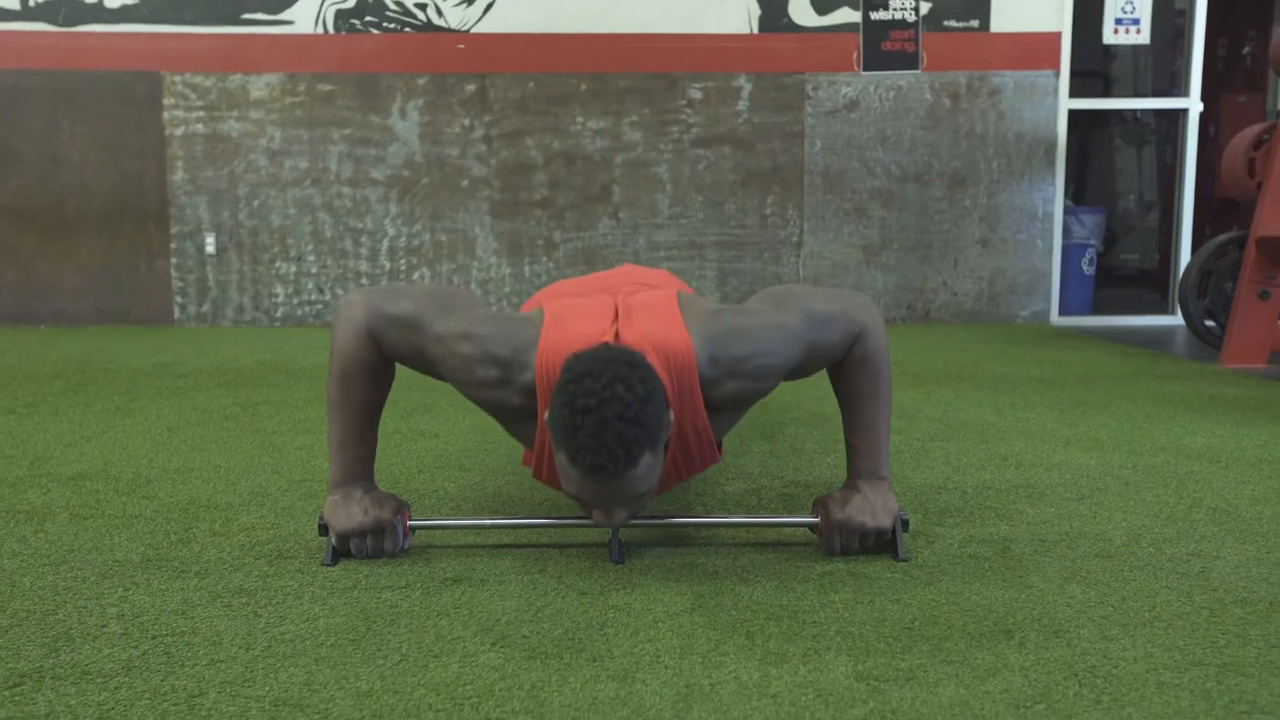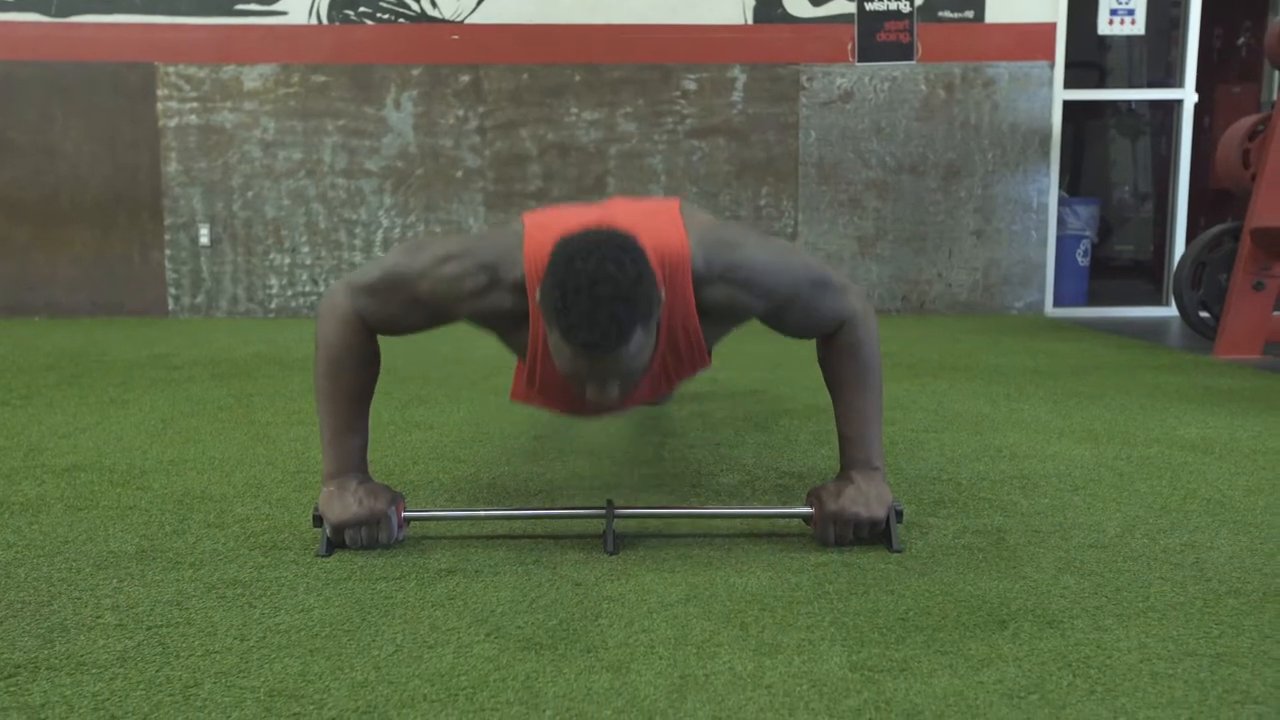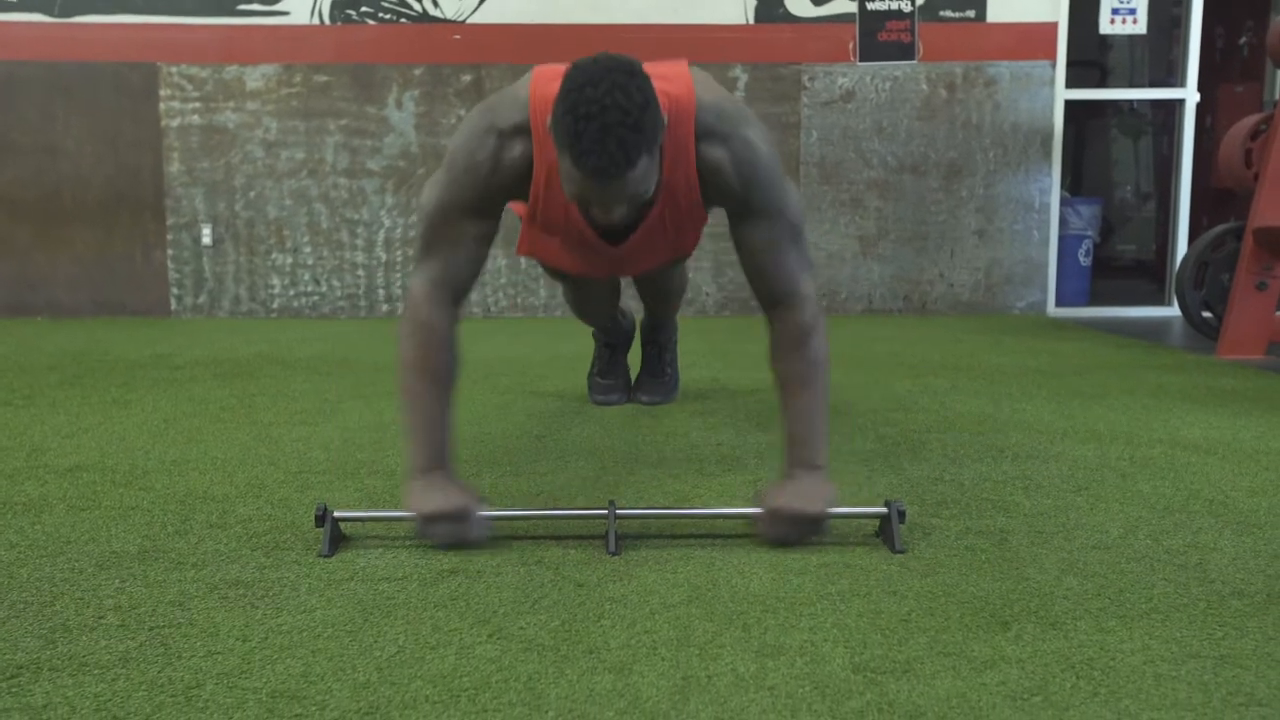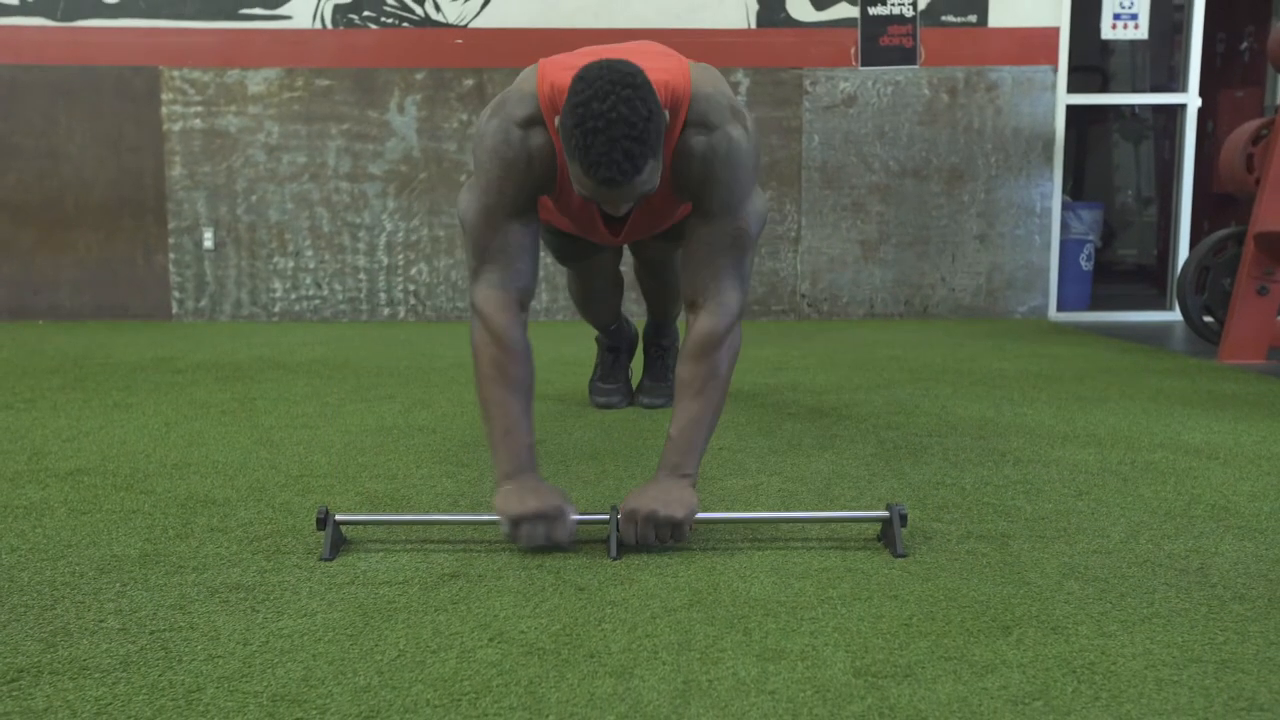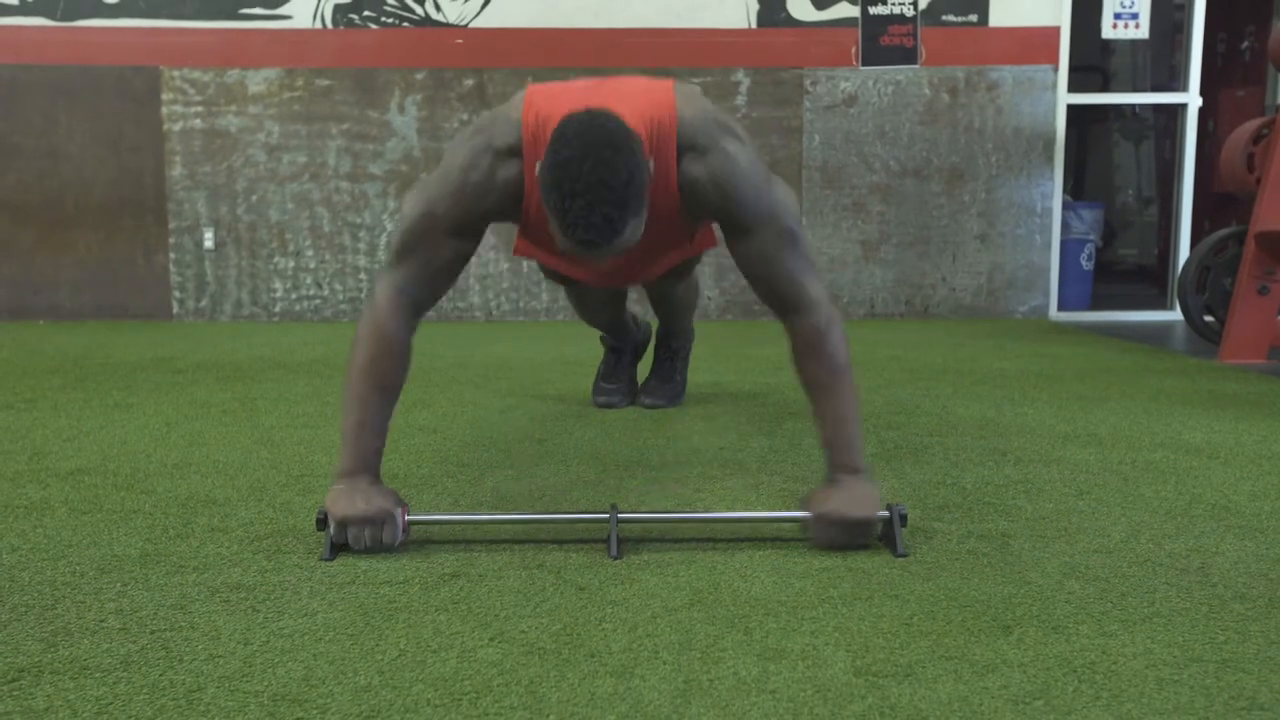
dt=0.3s
person 1, frame 1
left shoulder: (717, 366)
right shoulder: (511, 370)
left elbow: (860, 320)
right elbow: (360, 315)
left wrist: (871, 481)
right wrist: (349, 486)
right hip: (562, 309)
person 1, frame 2
left shoulder: (712, 275)
right shoulder: (499, 282)
left elbow: (850, 314)
right elbow: (343, 305)
left wrist: (864, 470)
right wrist: (343, 477)
right hip: (548, 281)
person 1, frame 3
left shoulder: (728, 142)
right shoulder: (498, 139)
left elbow: (791, 300)
right elbow: (431, 294)
left wrist: (808, 467)
right wrist: (428, 470)
left ankle: (660, 336)
right ankle: (610, 337)
person 1, frame 4
left shoulder: (715, 134)
right shoulder: (514, 132)
left elbow: (718, 306)
right elbow: (497, 300)
left wrist: (678, 475)
right wrist: (515, 476)
left ankle: (662, 336)
right ankle: (613, 339)
person 1, frame 5
left shoulder: (710, 159)
right shoulder: (494, 162)
left elbow: (805, 304)
right elbow: (395, 302)
left wrist: (849, 469)
right wrist: (355, 472)
left ankle: (673, 344)
right ankle: (619, 344)
